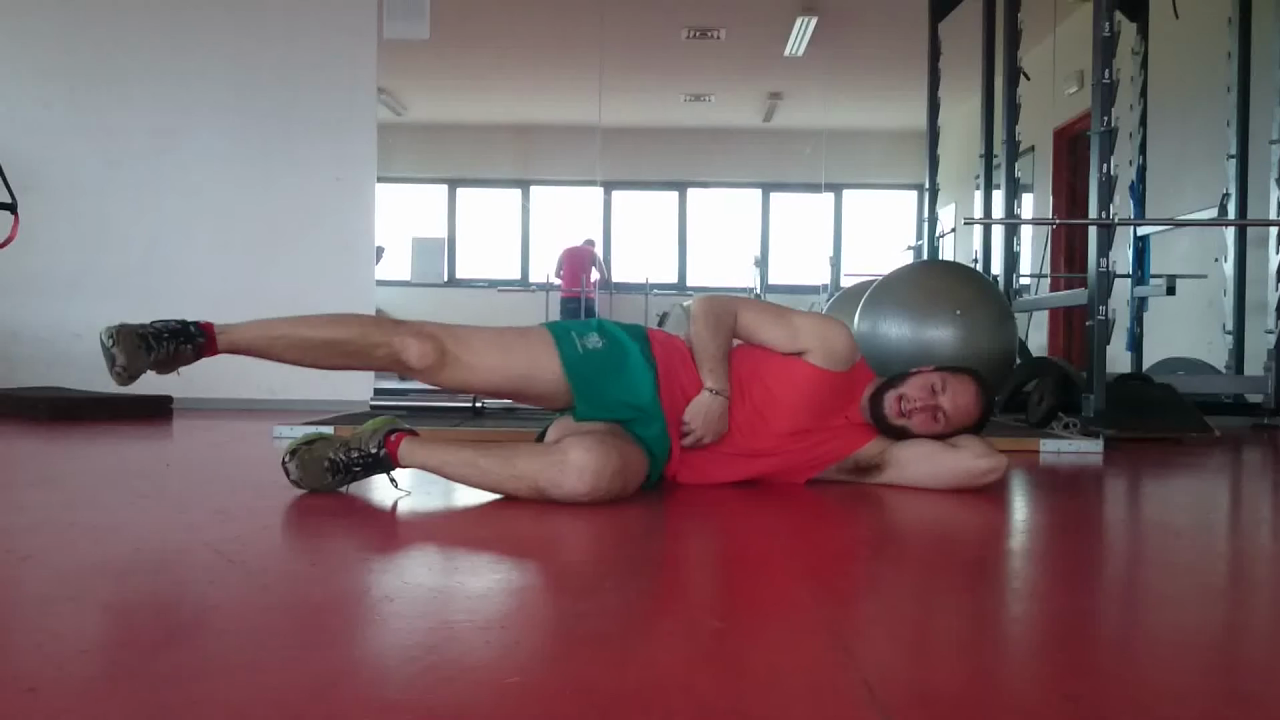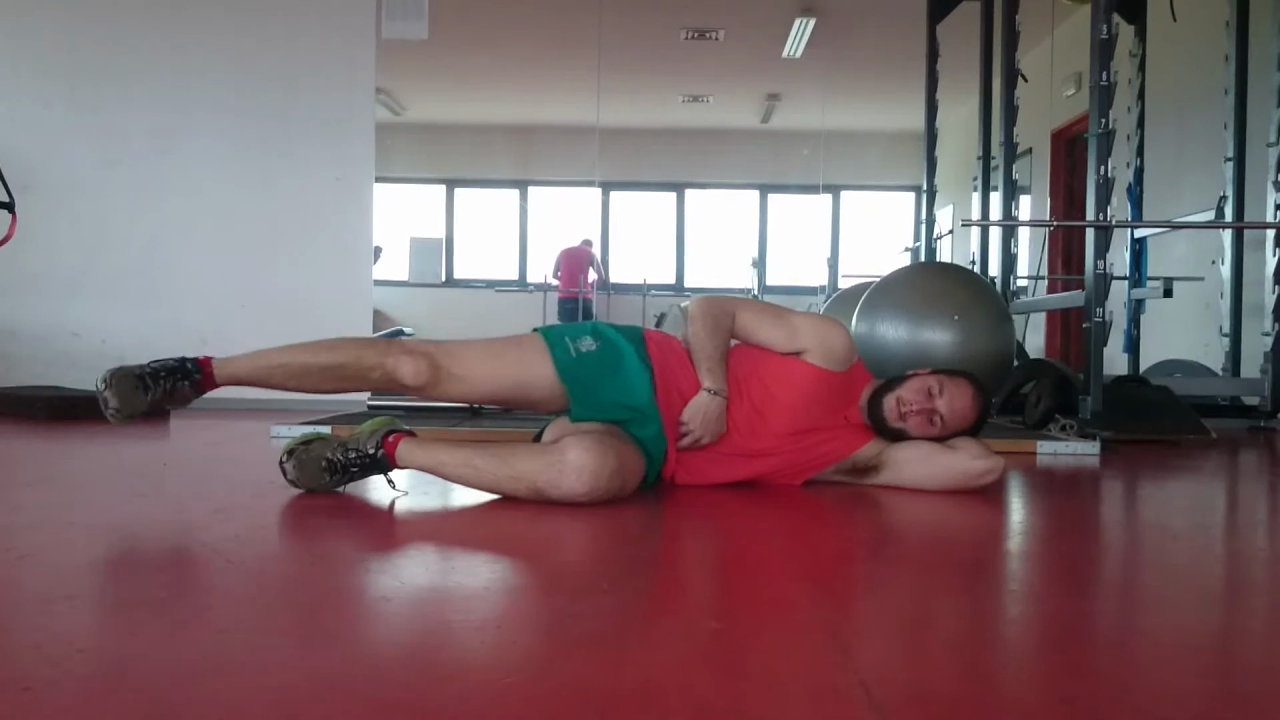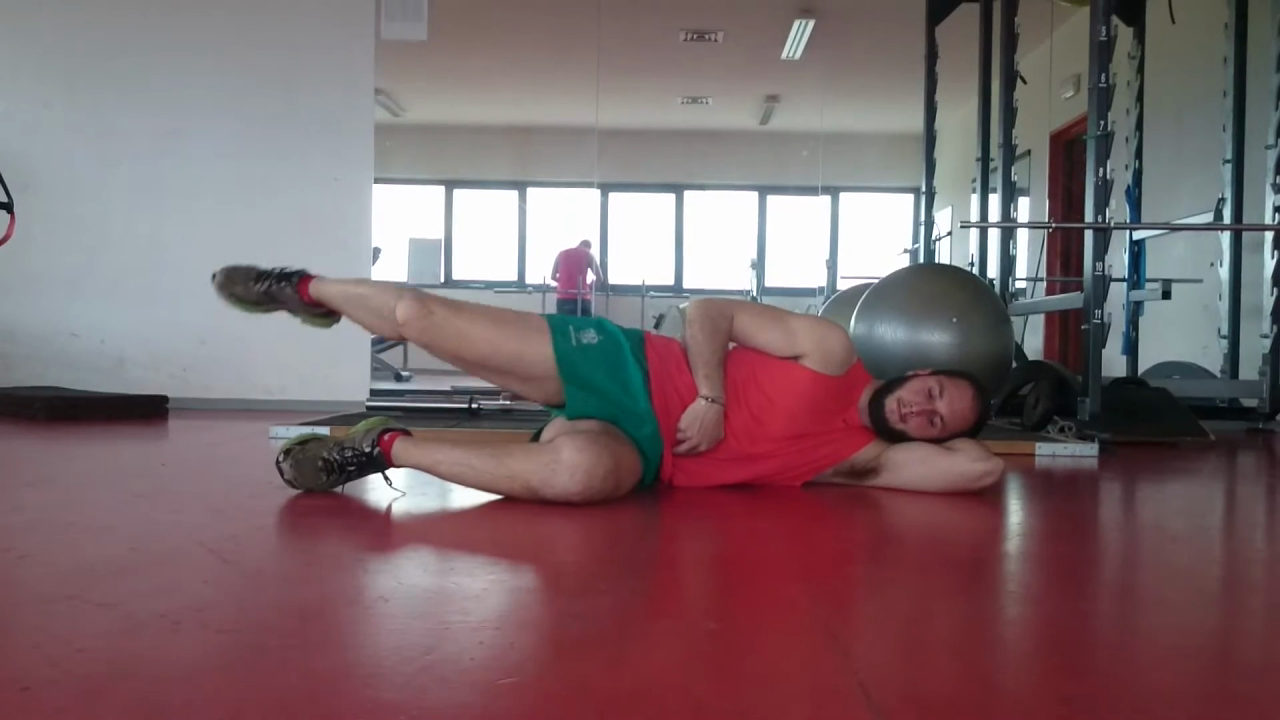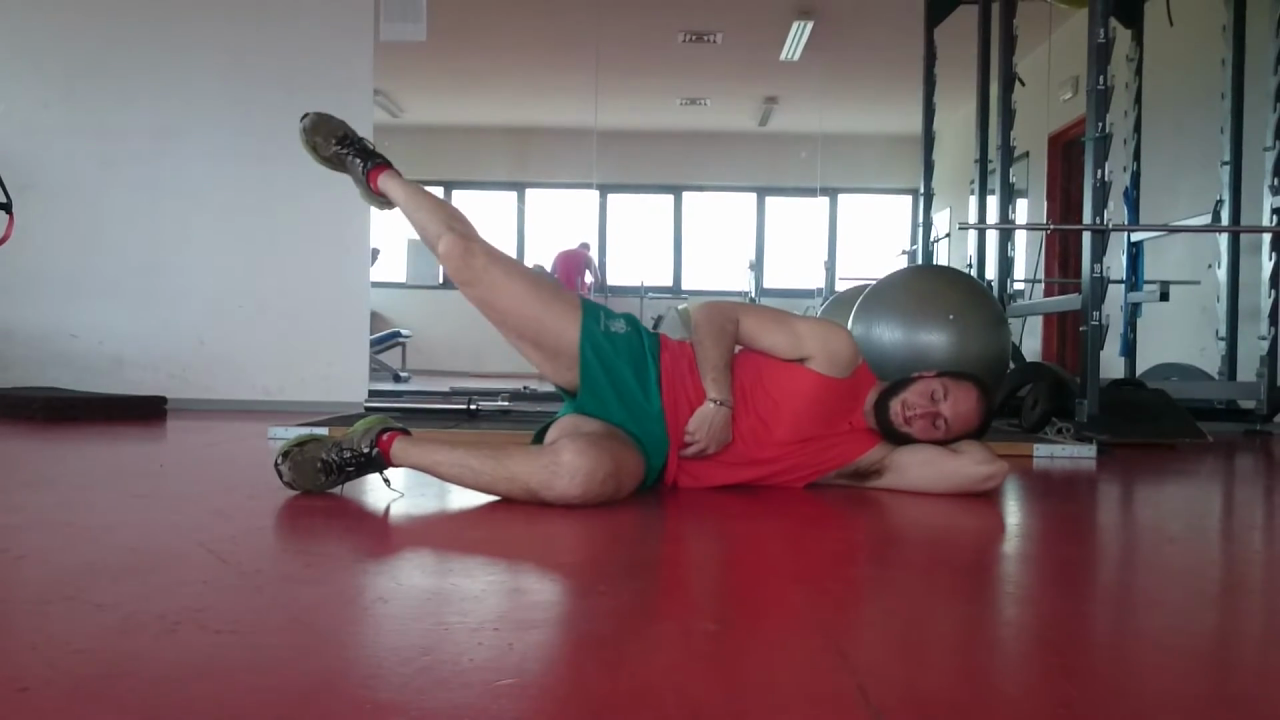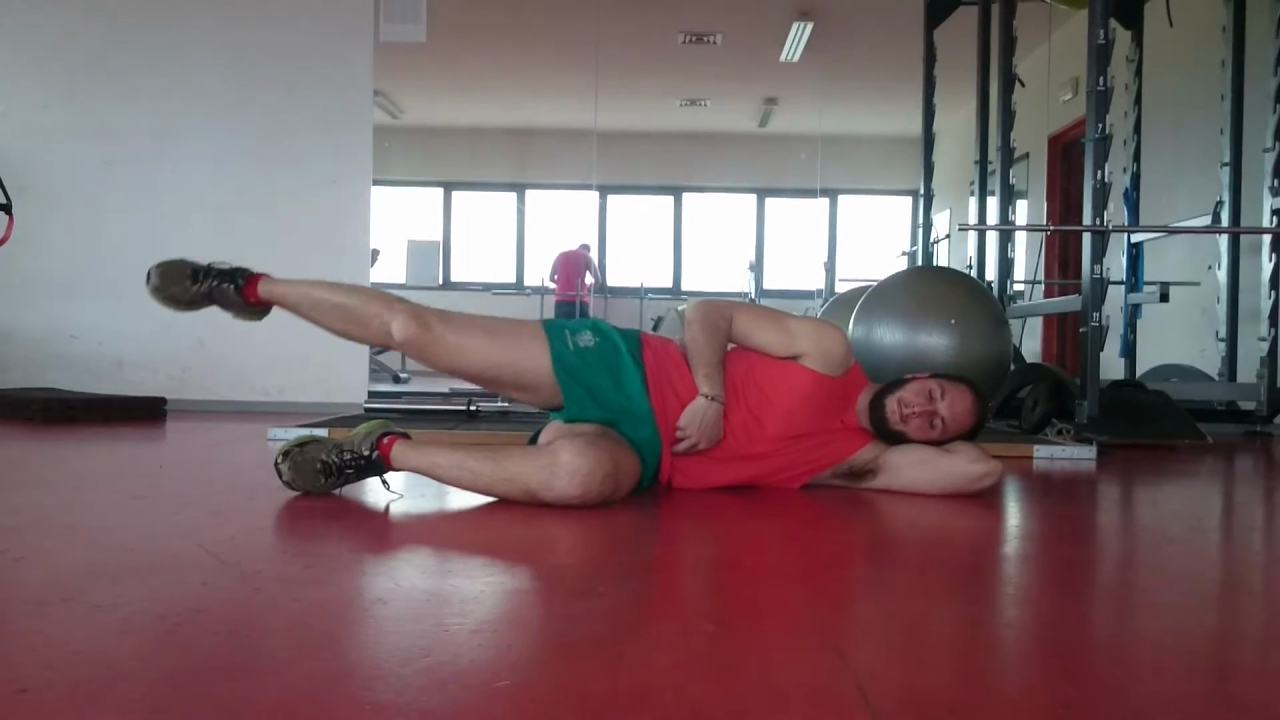
dt=0.4s
person 1, frame 1
left shoulder: (867, 454)
right shoulder: (833, 348)
left elbow: (983, 465)
right elbow: (714, 308)
right wrist: (716, 388)
left hip: (646, 443)
right hip: (627, 365)
left knee: (584, 470)
right knee: (425, 348)
left ankle: (390, 447)
right ankle: (202, 337)
person 1, frame 2
left shoulder: (866, 457)
right shoulder: (831, 348)
left elbow: (981, 465)
right elbow: (712, 308)
right wrist: (714, 389)
left hip: (646, 448)
right hip: (627, 366)
left knee: (583, 471)
right knee: (414, 363)
left ankle: (388, 449)
right ankle: (202, 371)
person 1, frame 3
left shoulder: (867, 464)
right shoulder: (829, 351)
left elbow: (981, 469)
right elbow: (710, 311)
right wrist: (706, 398)
left hip: (644, 450)
right hip: (623, 372)
left knee: (579, 473)
right knee: (415, 313)
left ankle: (387, 445)
right ankle: (313, 287)
person 1, frame 4
left shoulder: (872, 459)
right shoulder: (836, 356)
left elbow: (985, 471)
right elbow: (715, 314)
right wrist: (718, 400)
left hip: (646, 447)
right hip: (633, 363)
left knee: (584, 473)
right knee: (464, 254)
left ankle: (383, 448)
person 1, frame 5
left shoulder: (859, 460)
right shoulder: (829, 354)
right elbow: (709, 311)
right wrist: (709, 394)
left hip: (638, 448)
right hip: (624, 369)
left knee: (579, 474)
right knee: (412, 327)
left ankle: (383, 450)
right ankle: (250, 287)
